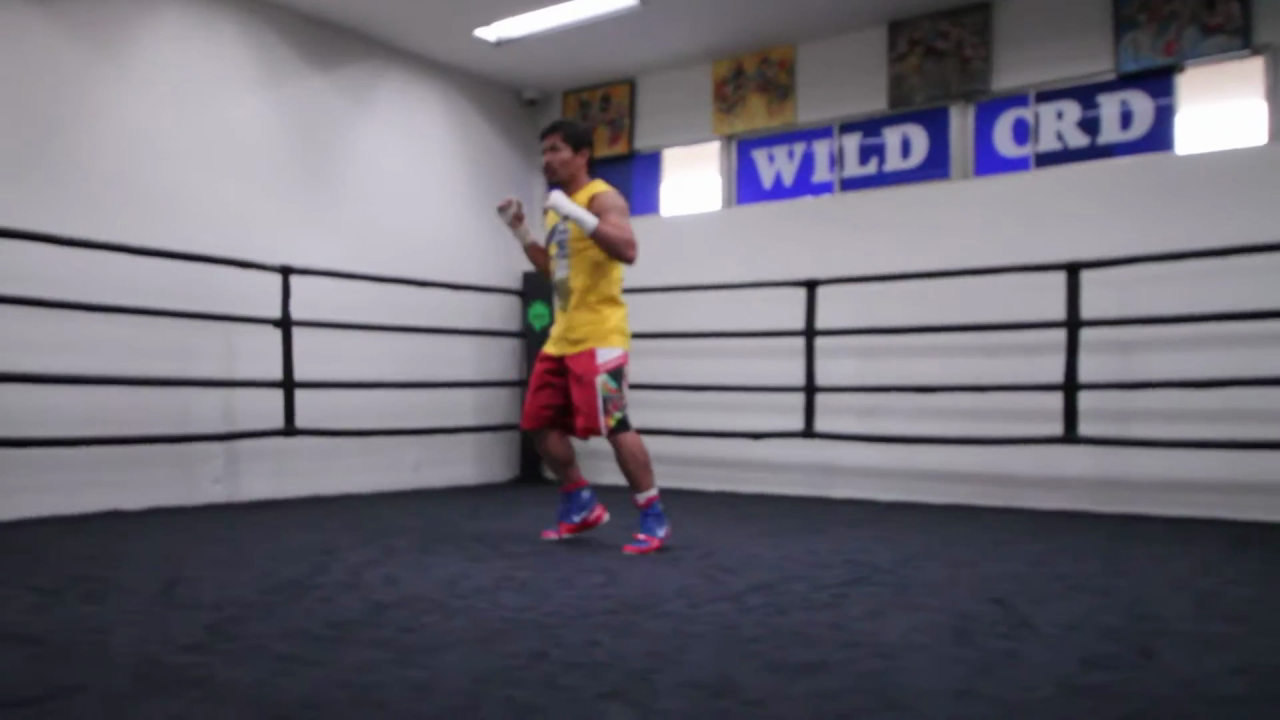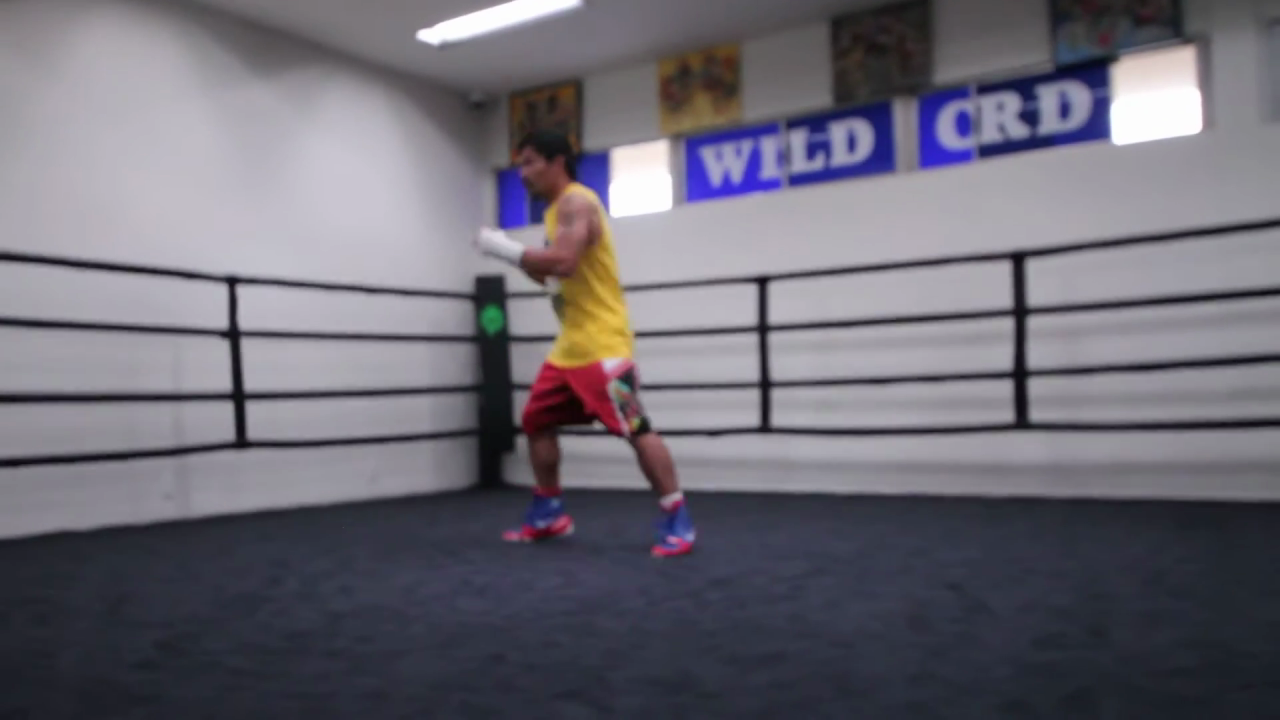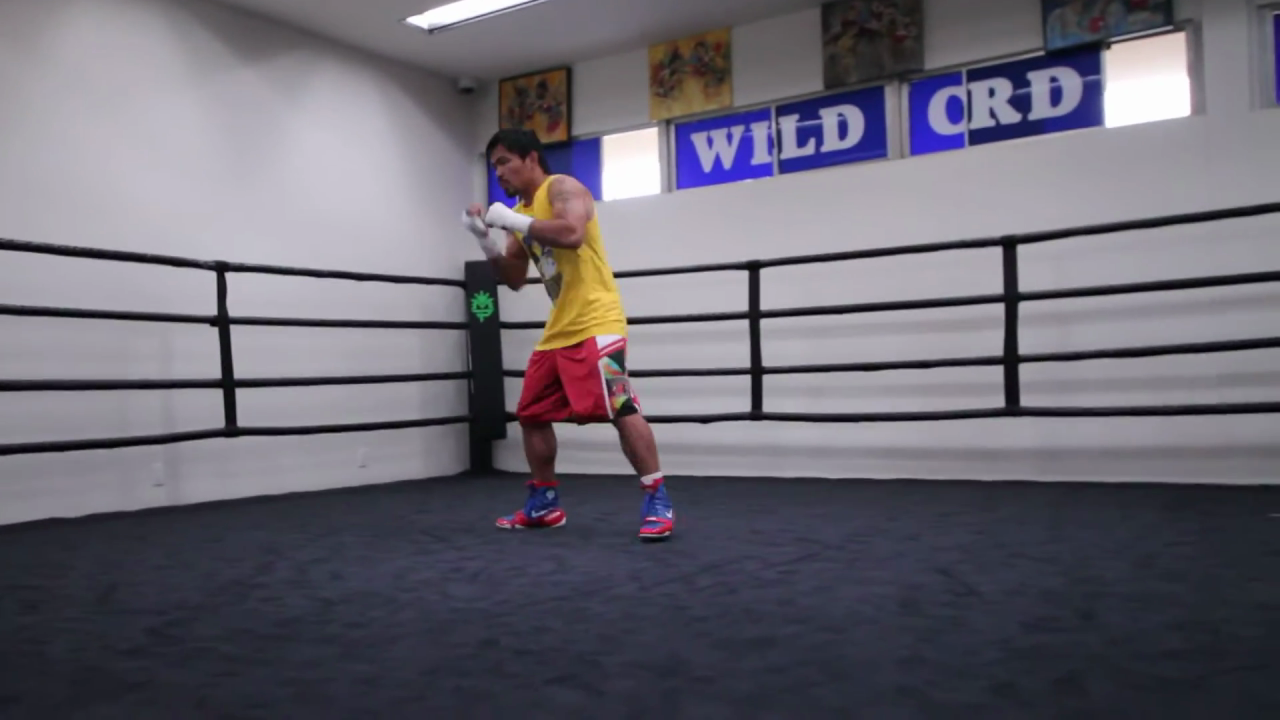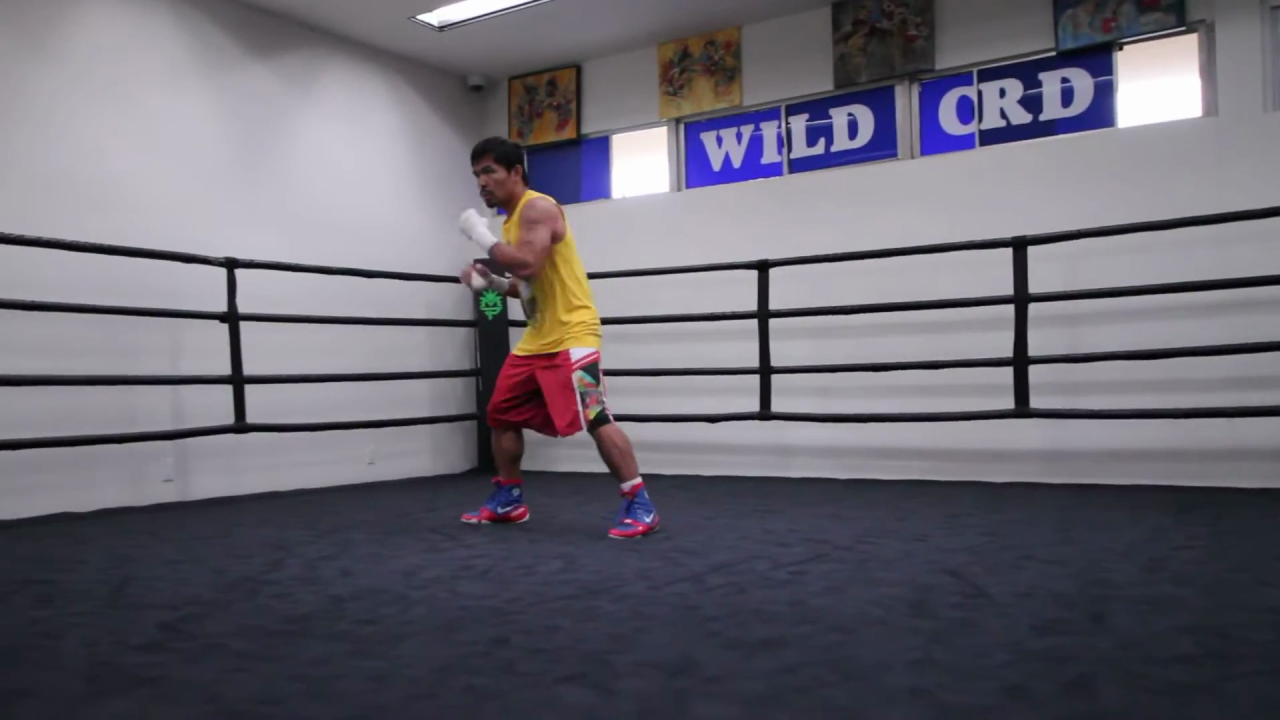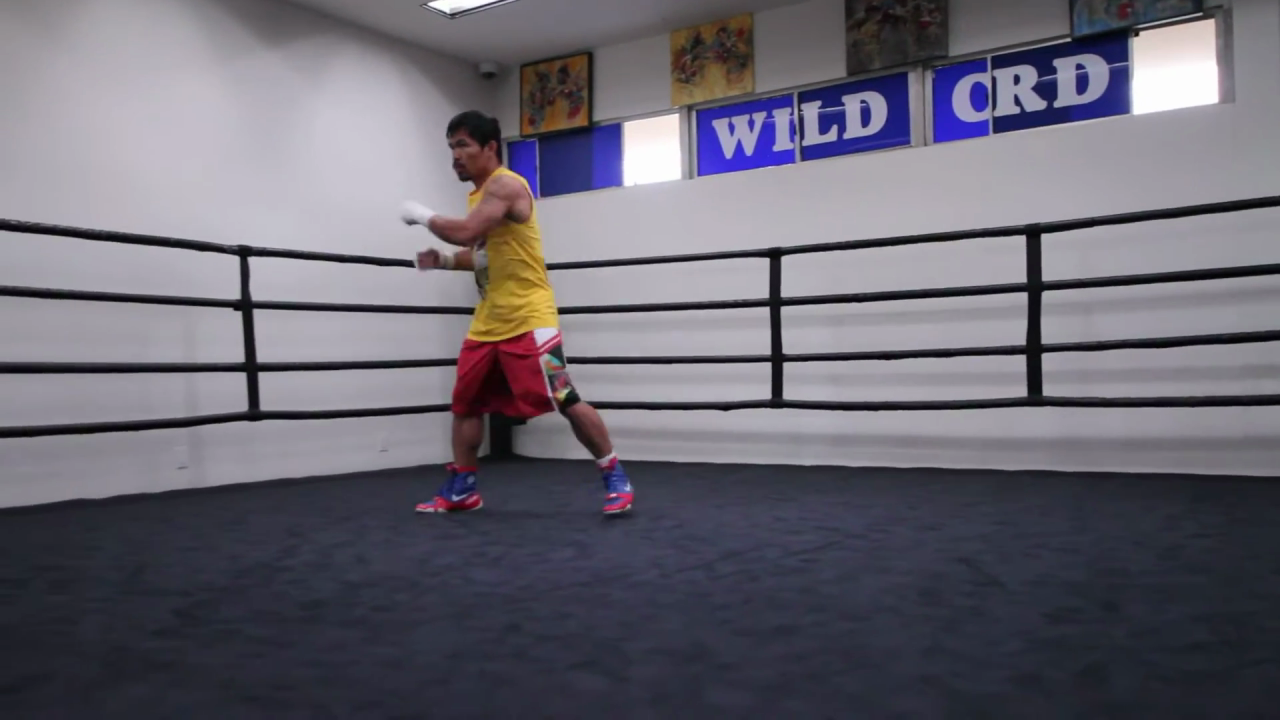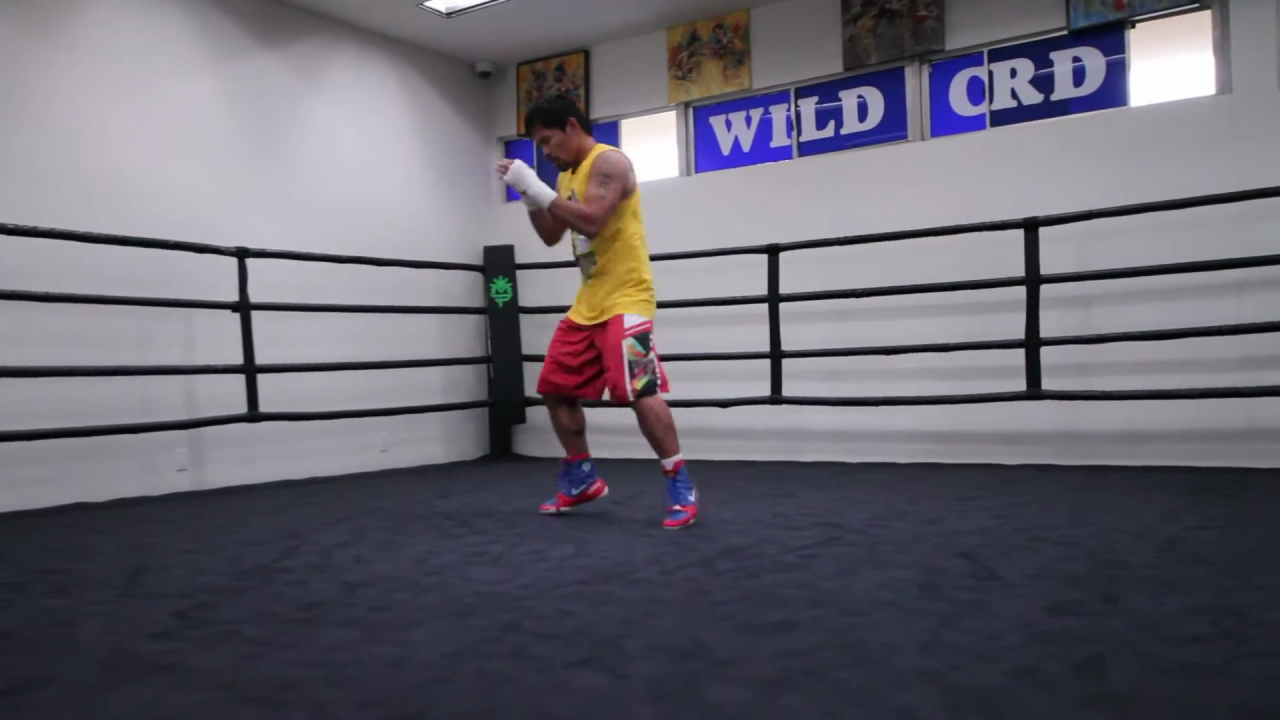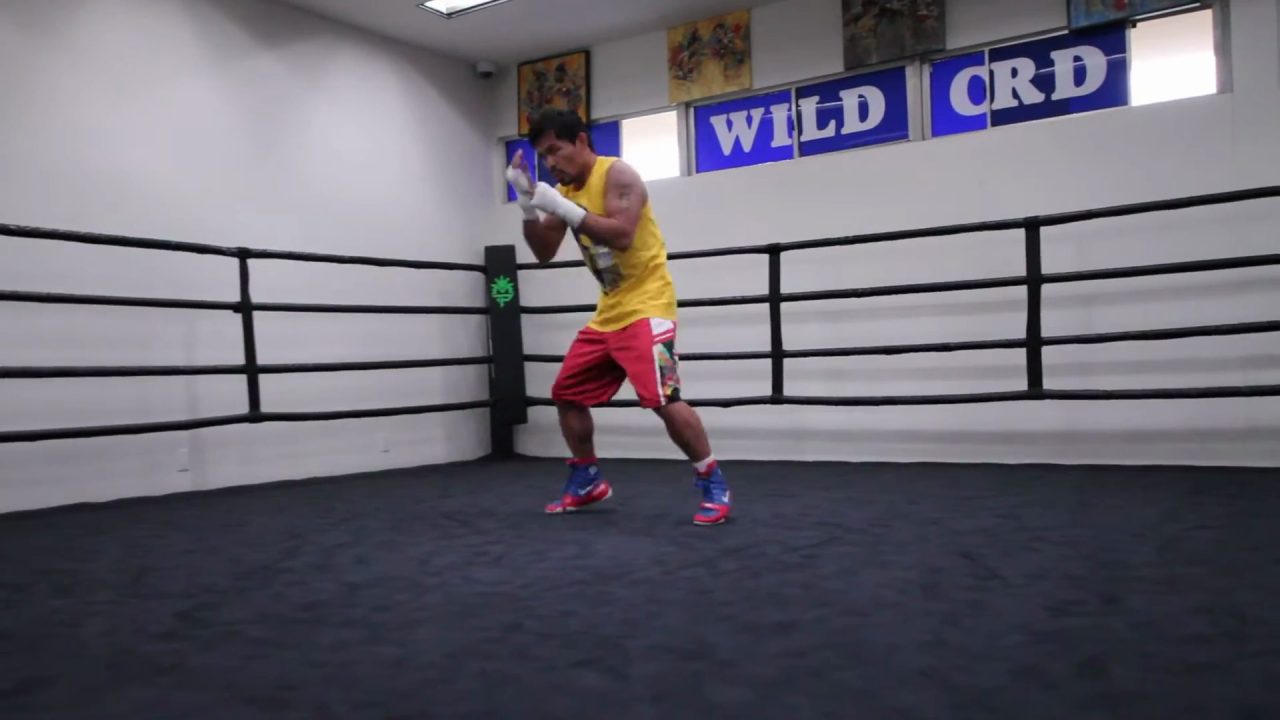
dt=0.7s
person 1, frame 1
left shoulder: (603, 198)
right shoulder: (556, 208)
left elbow: (627, 252)
left wrist: (578, 216)
right wrist: (521, 232)
left hip: (601, 335)
right hip: (564, 337)
left knee: (616, 428)
right knee: (541, 423)
left ankle: (654, 521)
right ankle: (580, 506)
person 1, frame 2
left shoulder: (577, 202)
right shoulder: (555, 211)
left elbow: (561, 263)
left wrist: (505, 247)
right wrist: (514, 257)
left hip: (602, 342)
right hip: (570, 345)
left knee: (635, 429)
right knee: (536, 424)
left ankle: (678, 522)
right ankle: (548, 515)
person 1, frame 3
left shoulder: (563, 187)
right shoulder: (522, 211)
left elbow: (571, 234)
right elbow: (513, 278)
left wrist: (515, 222)
right wrist: (485, 235)
left hip: (595, 321)
right hip: (559, 330)
left knee: (619, 409)
right knee: (532, 414)
left ankle: (658, 502)
right ankle: (544, 505)
person 1, frame 4
left shoulder: (539, 208)
right shoulder: (514, 219)
left elbow: (528, 266)
left wrist: (484, 238)
right wrist: (488, 281)
left hip: (572, 335)
right hip: (537, 340)
left knee: (594, 419)
right knee: (501, 415)
left ankle: (640, 507)
right ankle: (508, 500)
person 1, frame 5
left shoulder: (507, 186)
right shoulder: (476, 191)
left elbow: (466, 232)
left wrist: (418, 217)
right wrist: (445, 260)
left hip: (529, 318)
right hip: (488, 324)
left knee: (565, 400)
right knee: (465, 403)
left ankle: (616, 480)
right ankle: (461, 489)
person 1, frame 6
left shoulder: (610, 162)
right shoulder: (568, 175)
left elbow: (590, 221)
right elbow: (551, 234)
left wrist: (534, 187)
right wrist: (525, 192)
left hip: (625, 303)
right hip: (587, 306)
left knee: (641, 394)
right knee: (554, 388)
left ankle: (681, 488)
right ankle: (582, 478)
person 1, frame 7
left shoulder: (618, 174)
right shoulder: (565, 190)
left elbow: (620, 236)
right elbow: (543, 245)
left wrist: (566, 208)
right wrist: (526, 199)
left hip: (646, 306)
right hip: (607, 314)
left knee: (662, 397)
right knee: (566, 393)
left ankle: (714, 488)
right ankle: (587, 482)
